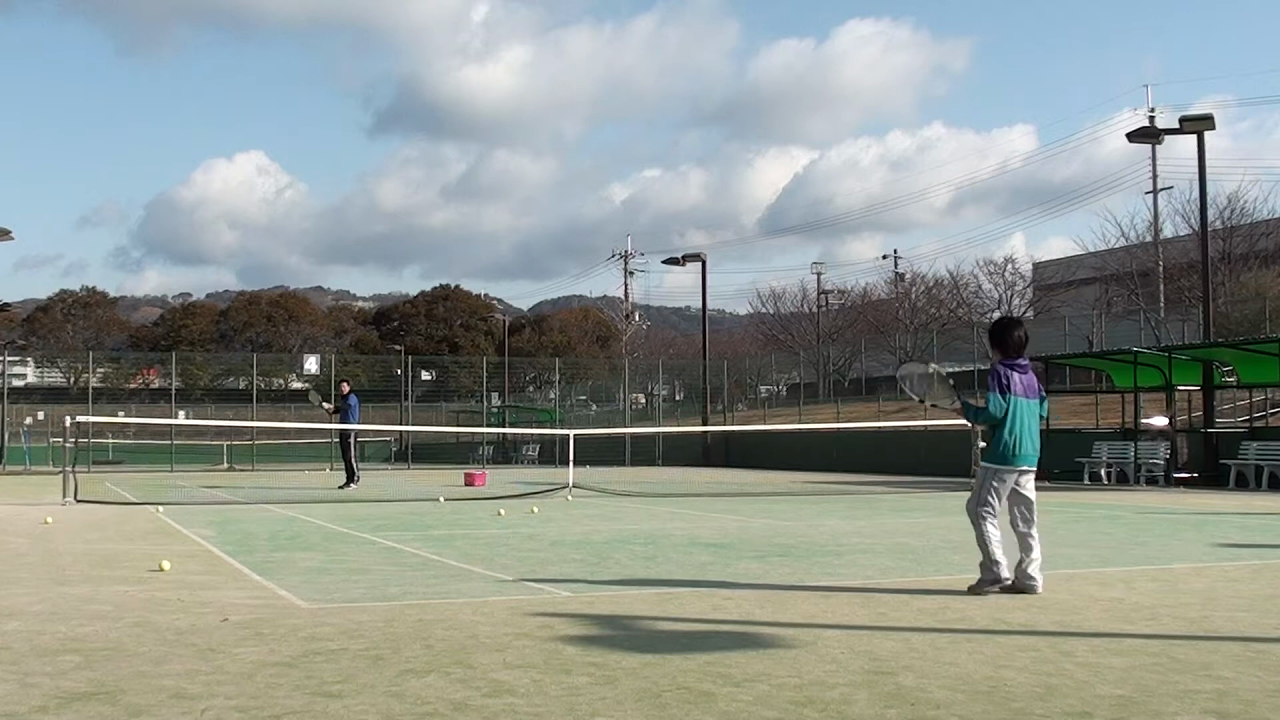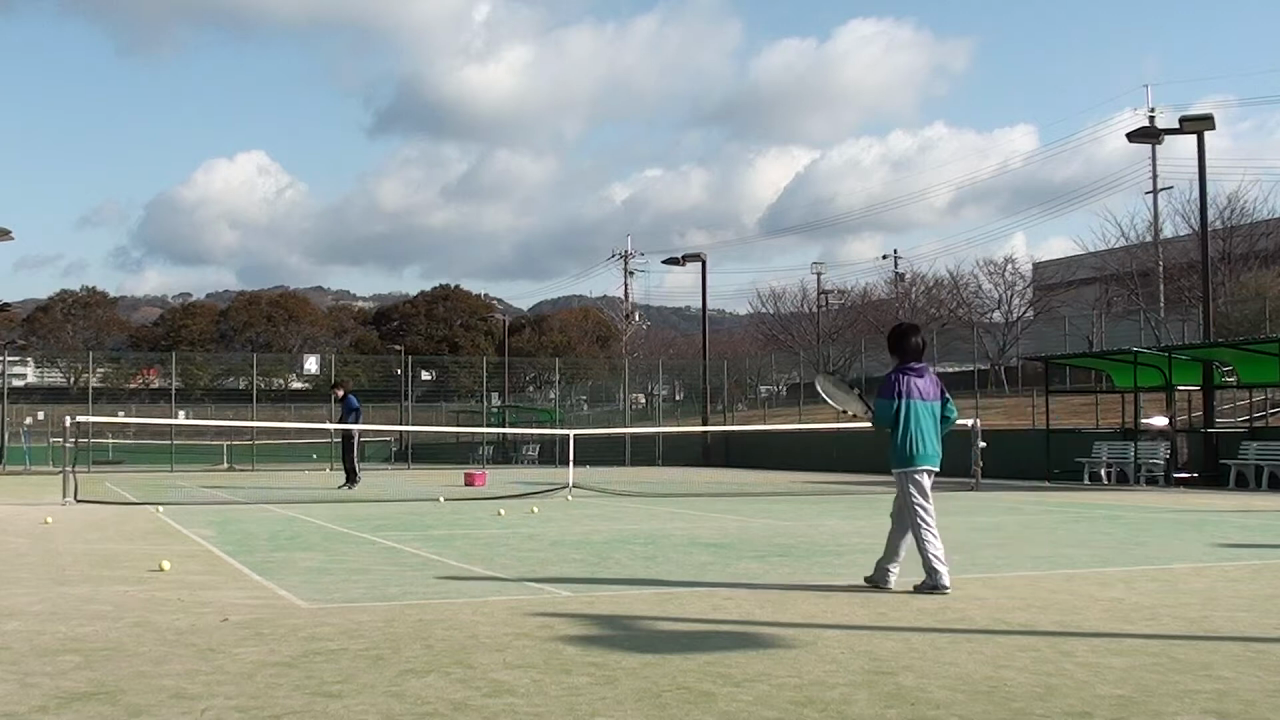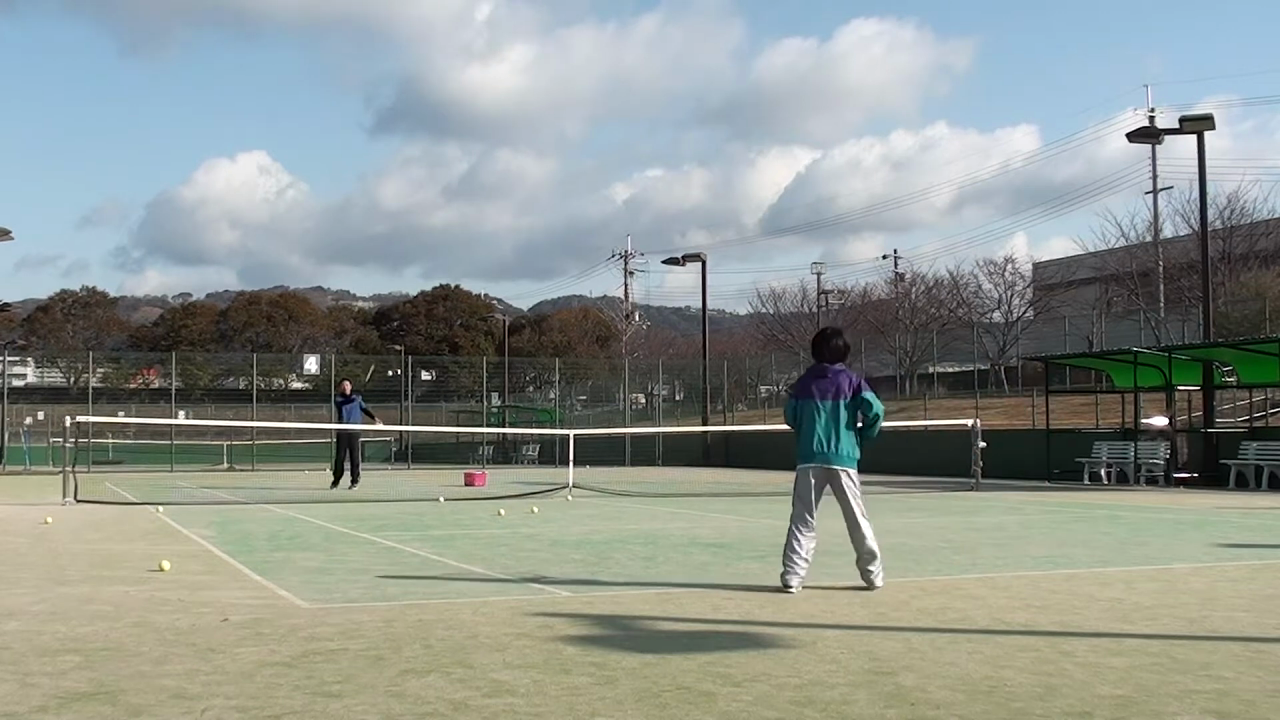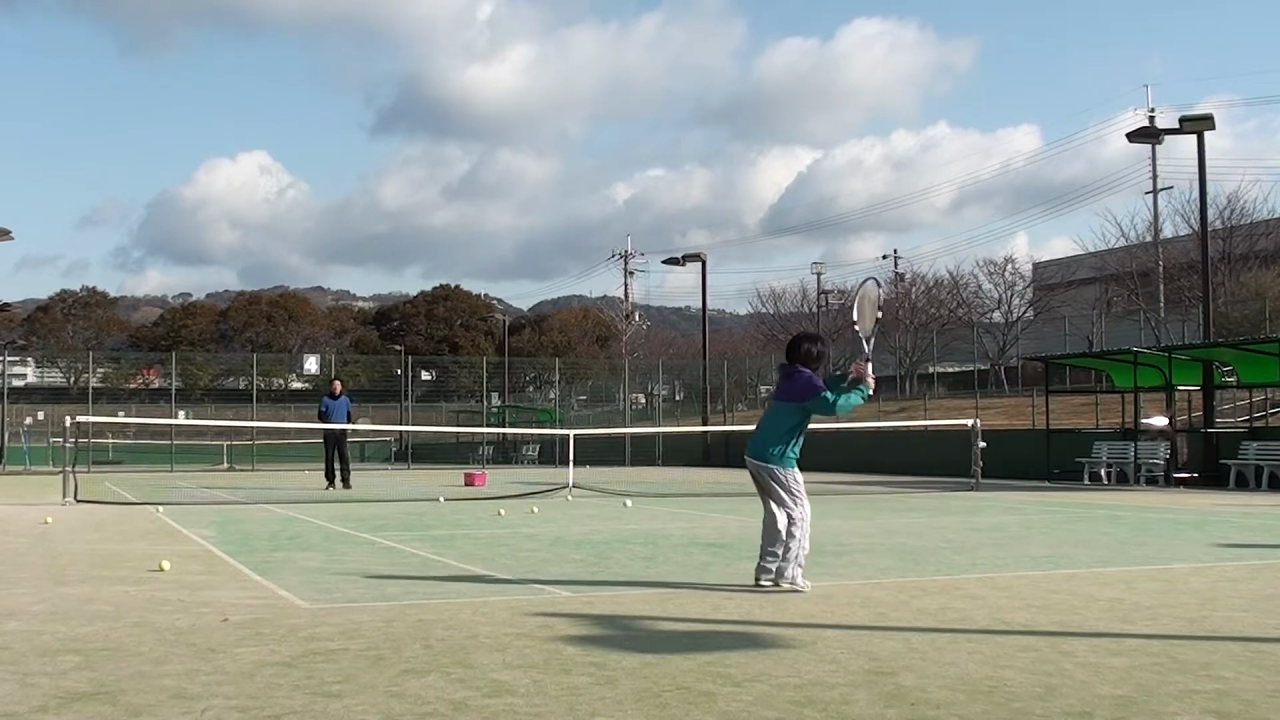
dt=0.7s
person 1, frame 1
left shoulder: (999, 372)
right shoulder: (1031, 375)
left elbow: (994, 411)
right elbow: (1042, 410)
left wrist: (969, 411)
left hip: (1002, 456)
right hip: (1029, 457)
left knee: (981, 510)
right knee: (1025, 520)
left ankle: (996, 571)
right ankle: (1029, 578)
person 1, frame 2
left shoulder: (895, 379)
right shoulder: (932, 379)
left elbow: (884, 418)
right elbow: (949, 414)
left wrist: (875, 420)
left hip: (908, 458)
right hip: (931, 456)
left knee: (920, 518)
right knee: (901, 515)
left ankle: (938, 577)
right ankle: (885, 572)
person 1, frame 3
left shoulder: (804, 382)
right shoulder: (853, 380)
left elbow: (791, 418)
right elbow: (874, 411)
right wrist: (862, 437)
left hip: (810, 458)
right hip: (843, 458)
left knee: (802, 520)
right knee: (857, 518)
left ankle: (792, 577)
right ankle: (873, 574)
person 1, frame 4
left shoulder: (790, 378)
right shoulder: (805, 380)
left elbow: (821, 393)
right elbow: (832, 406)
left wrist: (846, 377)
right wrist: (863, 389)
left hip: (756, 456)
right hip: (777, 459)
left knee: (776, 514)
right knee: (798, 514)
left ankle: (767, 572)
right ankle: (790, 574)
